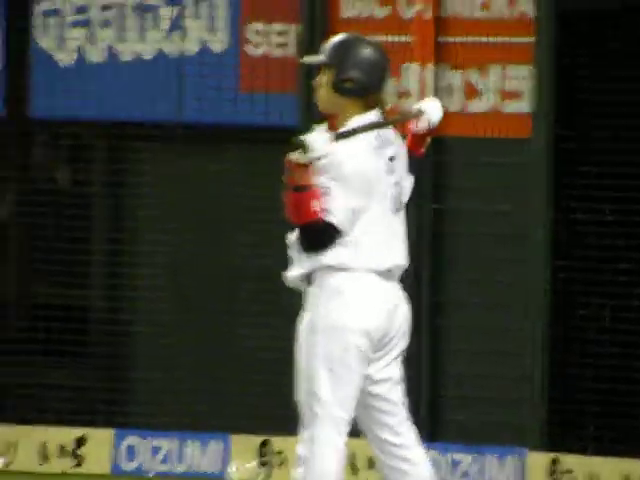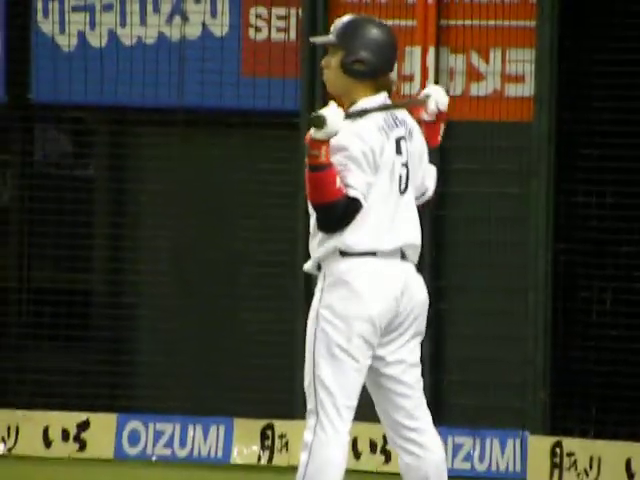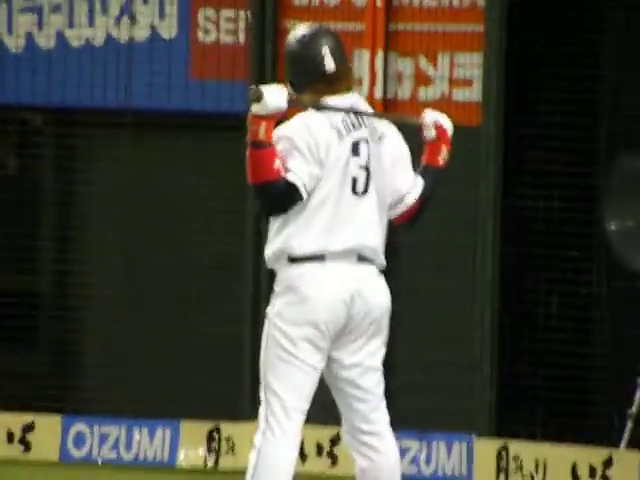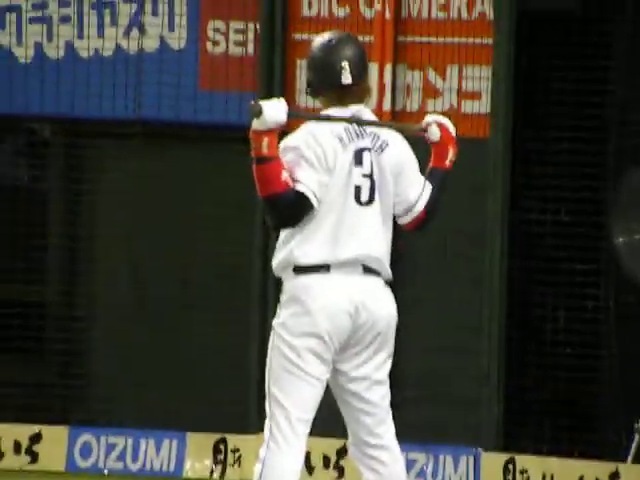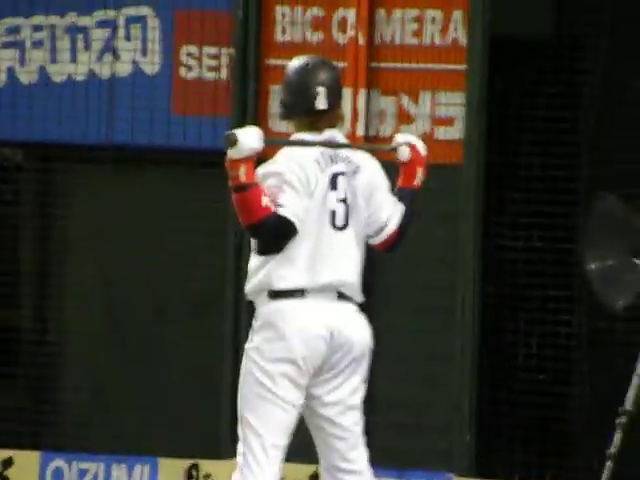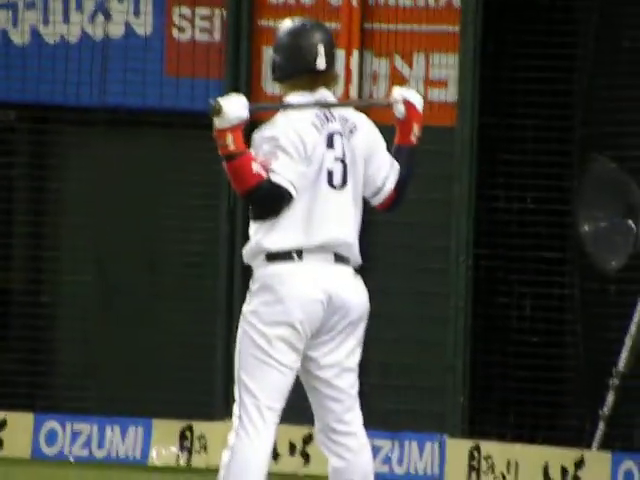
dt=0.4s
person 1, frame 1
left shoulder: (341, 152)
right shoulder: (391, 141)
left elbow: (315, 237)
left wrist: (301, 170)
right wrist: (420, 137)
left hip: (341, 298)
right hip: (386, 298)
left knee: (324, 429)
right knee: (394, 431)
person 1, frame 2
left shoulder: (351, 131)
right shoulder: (405, 123)
left elbow: (333, 217)
left wrist: (319, 147)
left hip: (353, 282)
right hip: (402, 281)
left knee: (329, 415)
right knee: (409, 416)
person 1, frame 3
left shoulder: (305, 128)
right shoulder: (386, 133)
left elbow: (275, 198)
right elbow: (407, 209)
left wrist: (261, 126)
right wrist: (437, 149)
left hip: (309, 285)
right hip: (366, 286)
left knee: (281, 416)
right knee: (368, 417)
person 1, frame 4
left shoulder: (311, 137)
right shoulder: (393, 143)
left elbow: (285, 210)
right elbow: (418, 215)
left wrist: (264, 141)
right wrist: (443, 152)
left hip: (314, 295)
right hip: (373, 297)
left knee: (286, 426)
right knee: (376, 430)
person 1, frame 5
left shoulder: (288, 163)
right shoulder: (365, 165)
left elbow: (270, 236)
right elbow: (390, 236)
left wrist: (241, 169)
right wrist: (412, 171)
left hip: (289, 319)
right hip: (346, 321)
person 1, frame 6
left shoulder: (286, 126)
right shoulder: (359, 125)
left elbow: (265, 202)
right elbow: (390, 195)
left wrist: (230, 137)
right wrist: (409, 125)
left hip: (286, 283)
right hip: (342, 284)
left knee: (255, 416)
right knee: (342, 418)
